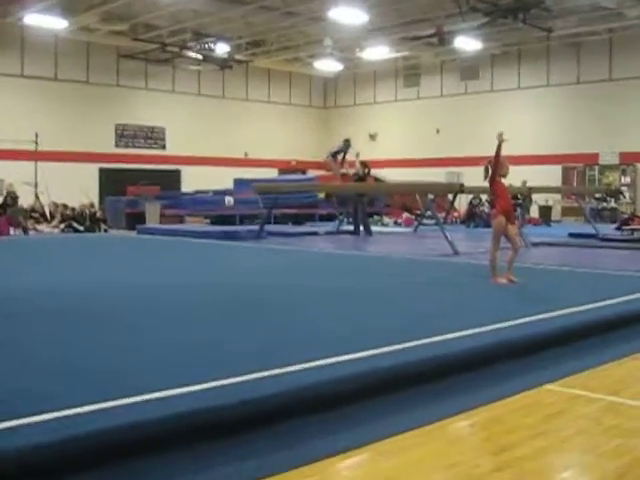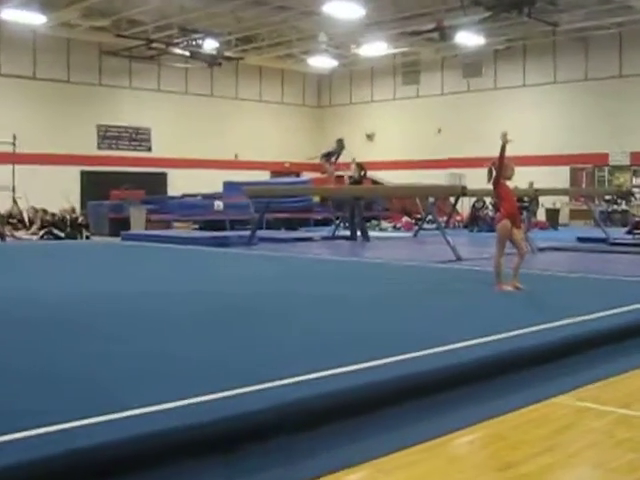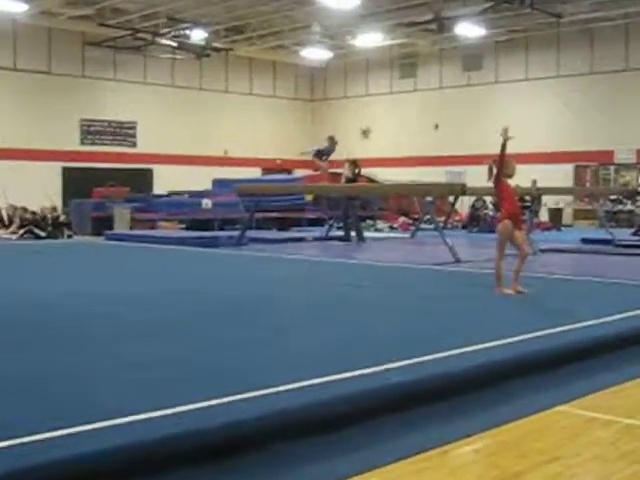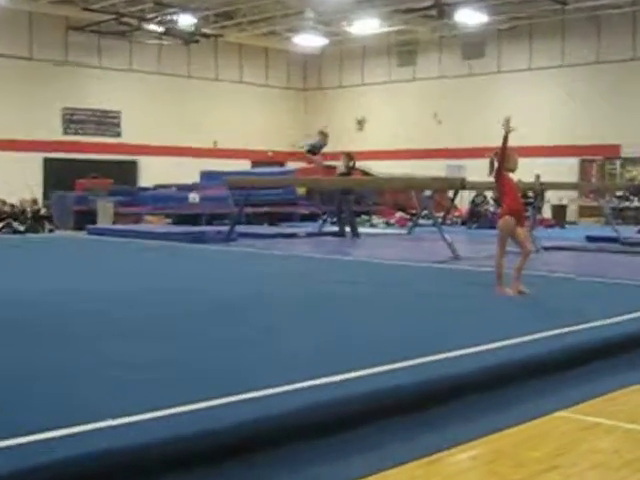
dt=0.1s
person 1, frame 1
left shoulder: (502, 185)
right shoulder: (493, 181)
left elbow: (508, 204)
right elbow: (496, 160)
left wrist: (513, 221)
right wrist: (499, 144)
left hip: (507, 217)
right hip: (499, 216)
left knee: (516, 245)
right knee: (495, 248)
left ankle: (508, 273)
right ankle: (495, 276)
person 1, frame 2
left shoulder: (506, 187)
right shoulder: (497, 183)
left elbow: (514, 207)
right elbow: (500, 162)
left wrist: (519, 225)
right wrist: (503, 144)
left hip: (511, 221)
right hip: (504, 220)
left knee: (523, 250)
right knee: (500, 253)
left ankle: (513, 280)
right ankle: (499, 284)
person 1, frame 3
left shoulder: (508, 186)
right shoulder: (498, 182)
left elbow: (515, 207)
right elbow: (501, 159)
left wrist: (521, 226)
right wrist: (504, 141)
left hip: (513, 222)
right hip: (505, 221)
left knee: (524, 252)
right knee: (500, 255)
left ankle: (514, 284)
right ankle: (499, 287)
person 1, frame 4
left shoulder: (510, 180)
right shoulder: (500, 176)
left elbow: (517, 202)
left wrist: (523, 222)
left hip: (515, 218)
right hip: (506, 217)
left knee: (527, 249)
right knee: (501, 252)
